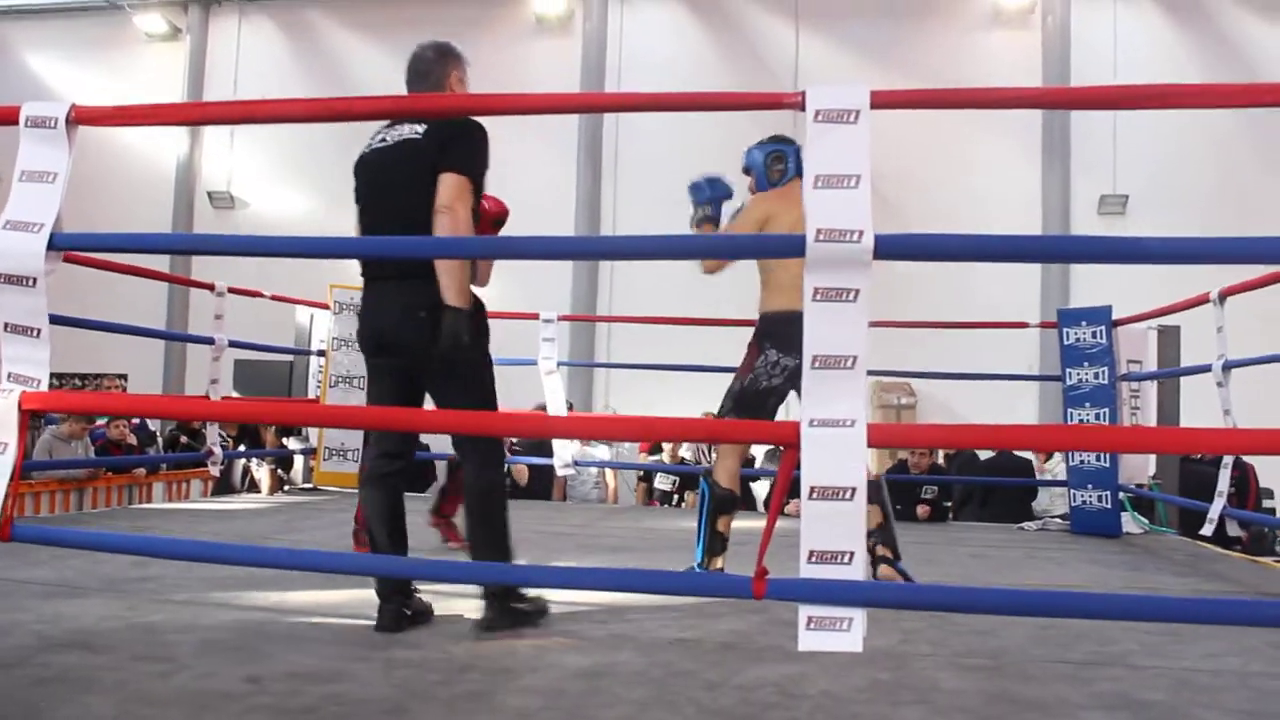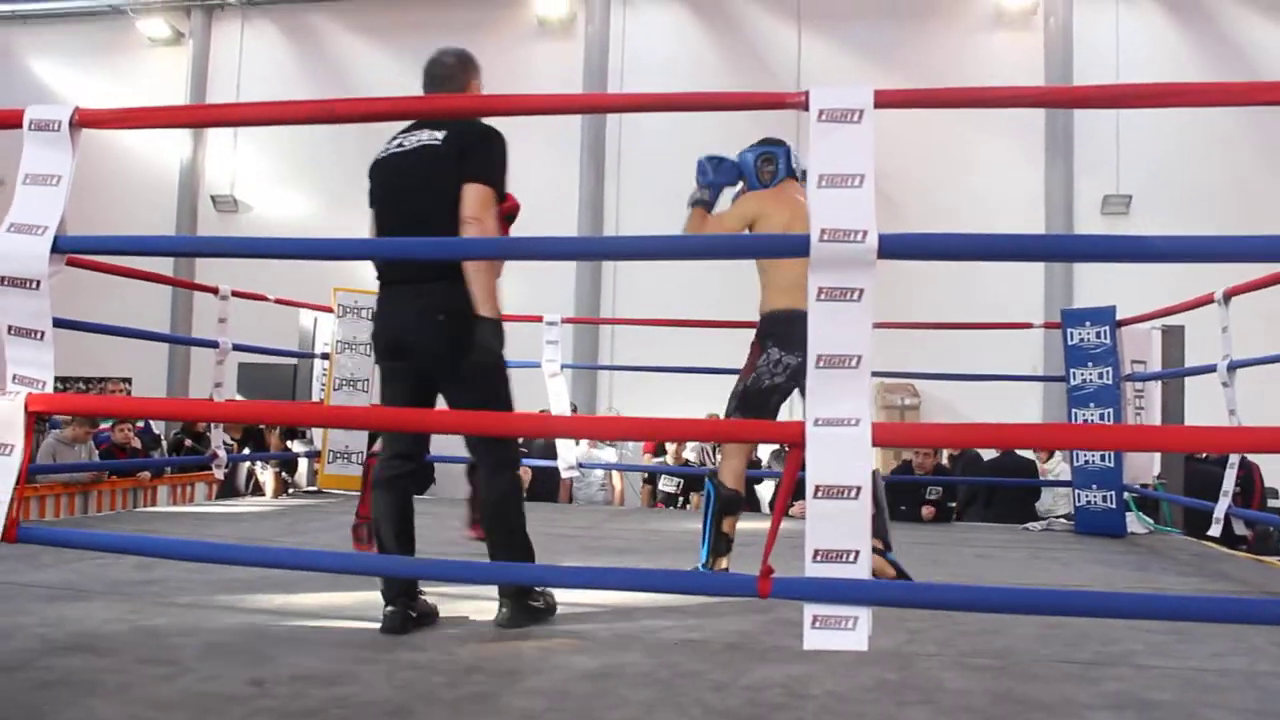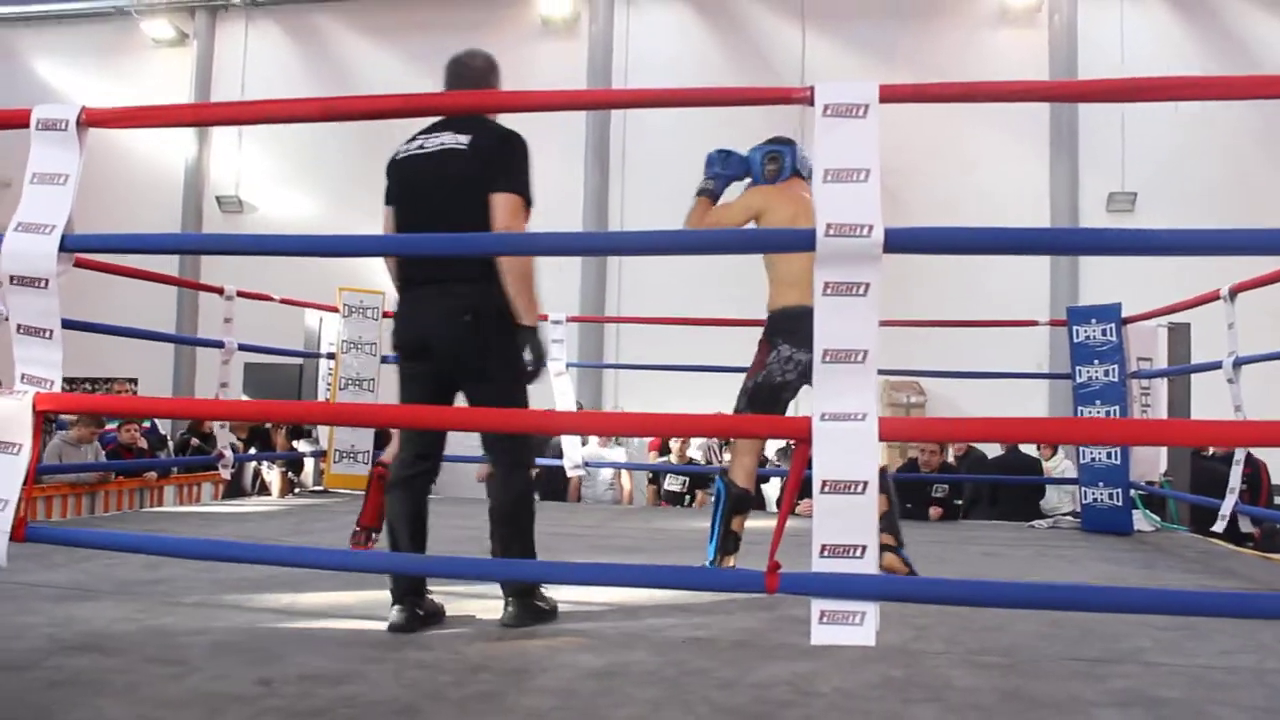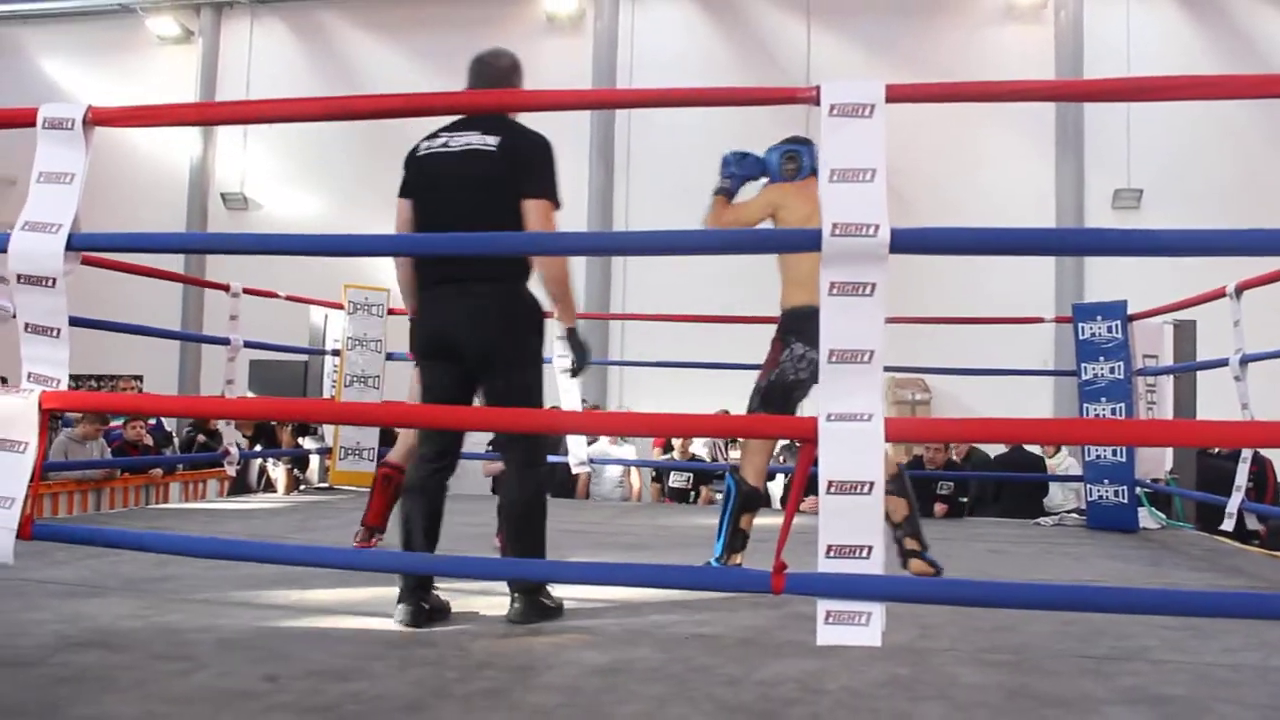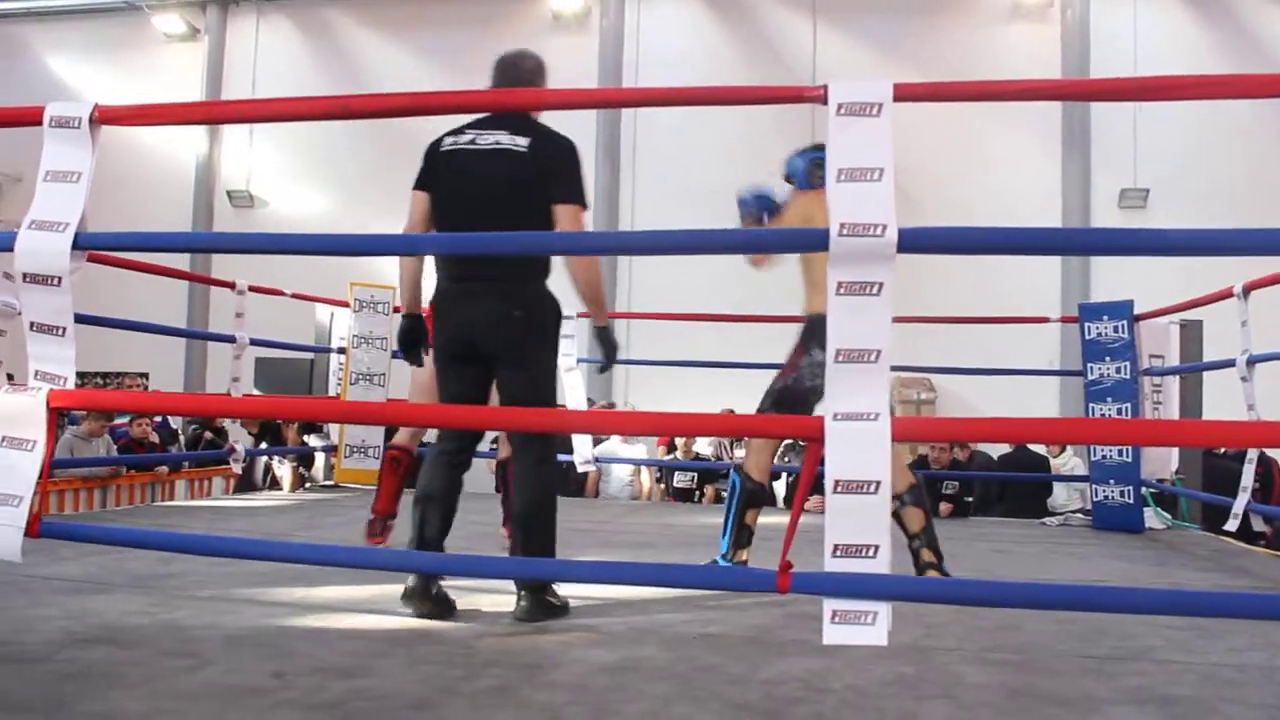
dt=0.1s
person 1, frame 1
left shoulder: (372, 147)
right shoulder: (460, 131)
right elbow: (448, 215)
right wrist: (456, 306)
left hip: (377, 311)
right hip: (432, 310)
left knee: (386, 453)
right knee: (480, 447)
left ankle: (394, 596)
right ankle: (498, 592)
person 1, frame 2
left shoulder: (388, 152)
right shoulder: (478, 139)
right elbow: (476, 225)
right wrist: (488, 317)
left hip: (393, 316)
right hip: (451, 313)
left knee: (398, 456)
right knee: (494, 453)
left ankle: (400, 598)
right ankle: (518, 593)
person 1, frame 3
left shoulder: (406, 152)
right shoulder: (501, 144)
left elbow: (392, 247)
right elbow: (507, 234)
right wrist: (529, 324)
left hip: (415, 316)
right hip: (478, 314)
left knee: (414, 455)
right knee: (510, 454)
left ankle: (408, 596)
right ankle: (521, 593)
person 1, frame 4
left shoulder: (424, 149)
right shoulder: (526, 146)
left elbow: (405, 242)
right elbow: (542, 239)
right wrist: (570, 323)
left hip: (434, 311)
right hip: (500, 310)
left knee: (432, 448)
right knee: (521, 451)
left ankle: (415, 590)
right ankle: (526, 591)
person 1, frame 5
left shoulder: (444, 145)
right shoulder: (552, 148)
left elbow: (415, 234)
left wrist: (411, 315)
right wrist: (600, 321)
left hip: (455, 310)
right hip: (521, 308)
left knee: (452, 442)
right knee: (532, 449)
left ankle: (424, 577)
right ankle: (534, 590)
person 2, frame 1
left shoulder: (765, 204)
left elbow: (712, 261)
left wrist: (704, 211)
left hip: (780, 334)
left knee: (730, 443)
left ankle: (711, 563)
person 2, frame 2
left shoulder: (760, 201)
left elbow: (695, 241)
left wrist: (704, 192)
left hip: (781, 333)
left knee: (736, 444)
left ankle: (715, 563)
person 2, frame 3
left shoulder: (765, 195)
left elbow: (696, 230)
left wrist: (711, 183)
left hip: (790, 329)
left knee: (747, 442)
left ankle: (723, 561)
person 2, frame 4
left shoulder: (781, 194)
left elbow: (715, 227)
left wrist: (727, 185)
left hip: (803, 330)
left knee: (757, 440)
left ankle: (728, 559)
right ankle: (917, 556)
person 2, frame 5
left shoulder: (806, 204)
left elbow: (759, 255)
left wrist: (753, 215)
left hip: (824, 336)
left knee: (763, 437)
right knee: (888, 452)
left ankle: (734, 555)
right ankle: (930, 563)
